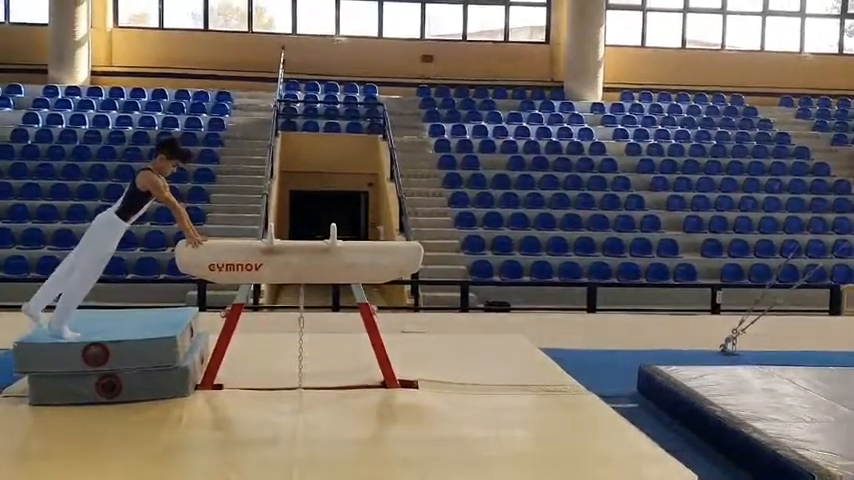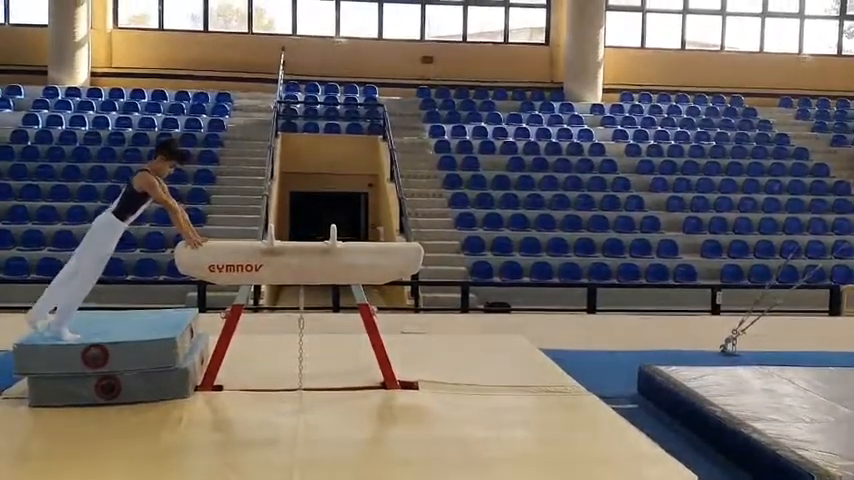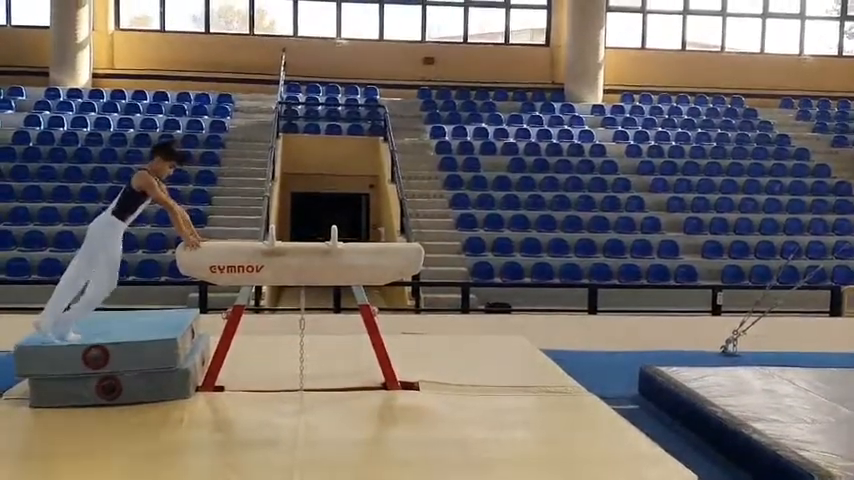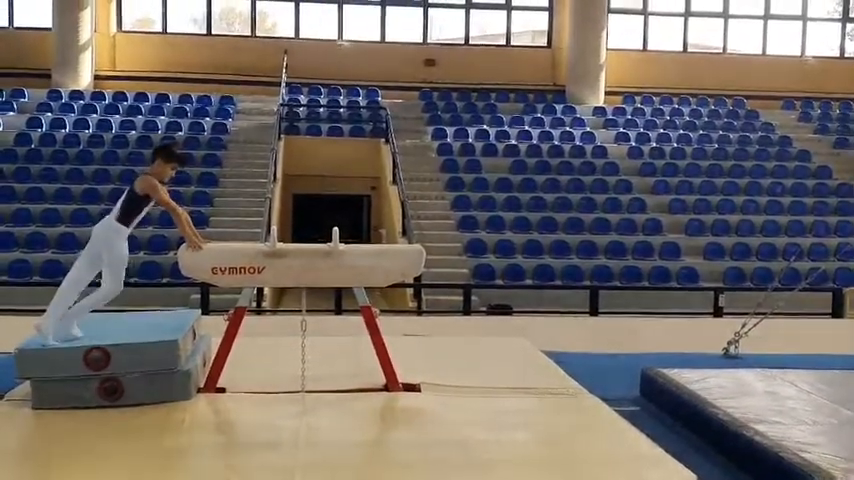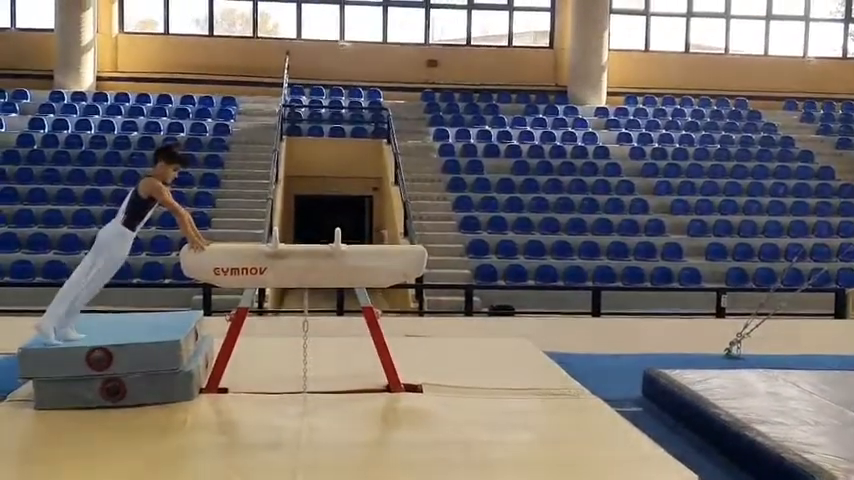
dt=0.2s
person 1, frame 1
left shoulder: (158, 180)
right shoulder: (150, 178)
left elbow: (177, 208)
right elbow: (175, 208)
left wrist: (194, 234)
right wrist: (190, 236)
left hip: (108, 223)
right hip: (110, 226)
left knee: (73, 266)
right knee: (84, 275)
left ankle: (35, 306)
right ankle: (58, 324)
person 1, frame 2
left shoulder: (157, 182)
right shoulder: (146, 179)
left elbow: (177, 209)
right elbow: (172, 209)
left wrist: (194, 235)
right wrist: (187, 237)
left hip: (109, 226)
right hip: (109, 227)
left knee: (75, 270)
right knee: (84, 277)
left ankle: (39, 313)
right ankle: (57, 325)
person 1, frame 3
left shoulder: (156, 183)
right shoulder: (144, 177)
left elbow: (177, 210)
right elbow: (171, 210)
left wrist: (195, 236)
right wrist: (185, 237)
left hip: (108, 228)
right hip: (109, 228)
left knee: (76, 276)
right knee: (105, 283)
left ankle: (48, 321)
right ankle: (63, 324)
person 1, frame 4
left shoulder: (156, 186)
right shoulder: (148, 182)
left elbow: (179, 212)
right elbow: (174, 211)
left wrist: (197, 237)
right wrist: (189, 239)
left hip: (109, 231)
right hip: (113, 233)
left knee: (78, 278)
right knee: (113, 286)
left ankle: (49, 323)
right ankle: (66, 321)
person 1, frame 5
left shoulder: (160, 187)
right shoulder: (153, 185)
left elbow: (182, 213)
right elbow: (178, 213)
left wrist: (199, 238)
right wrist: (192, 240)
left hip: (114, 233)
right hip: (119, 237)
left knee: (82, 280)
right knee: (89, 284)
left ankle: (50, 323)
right ankle: (60, 326)
